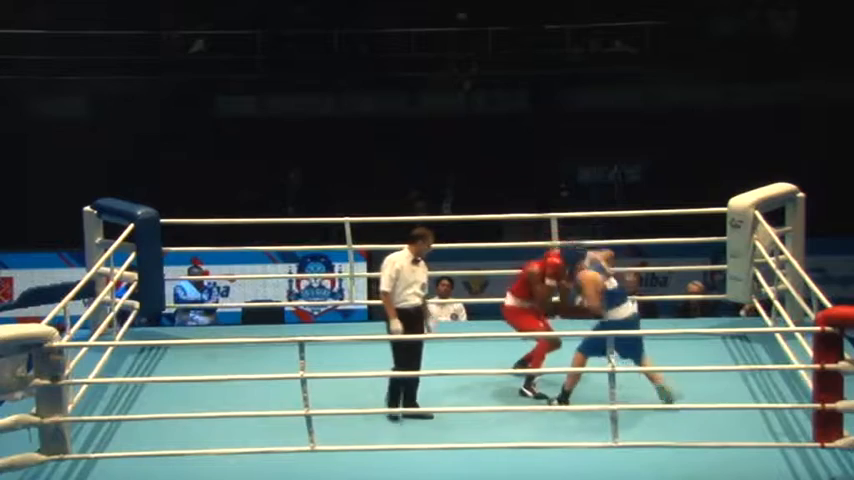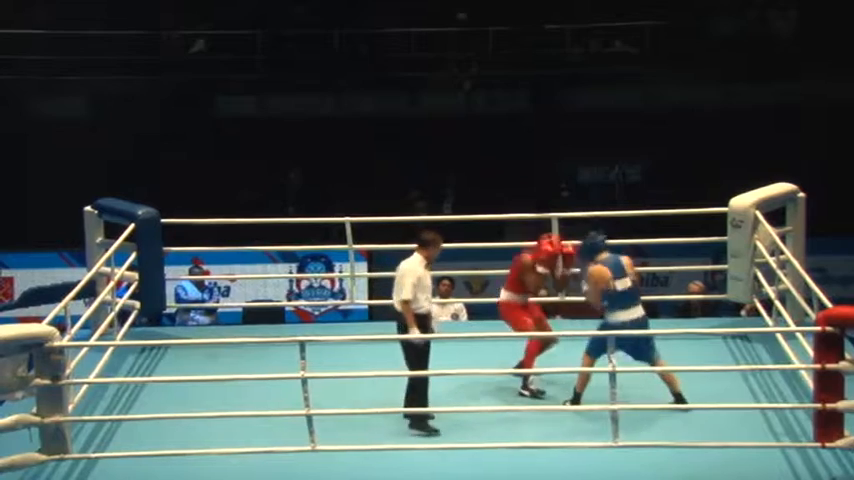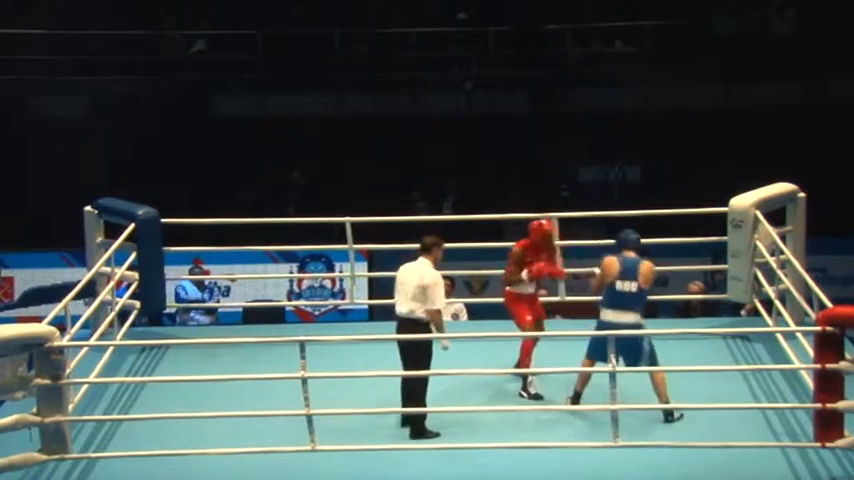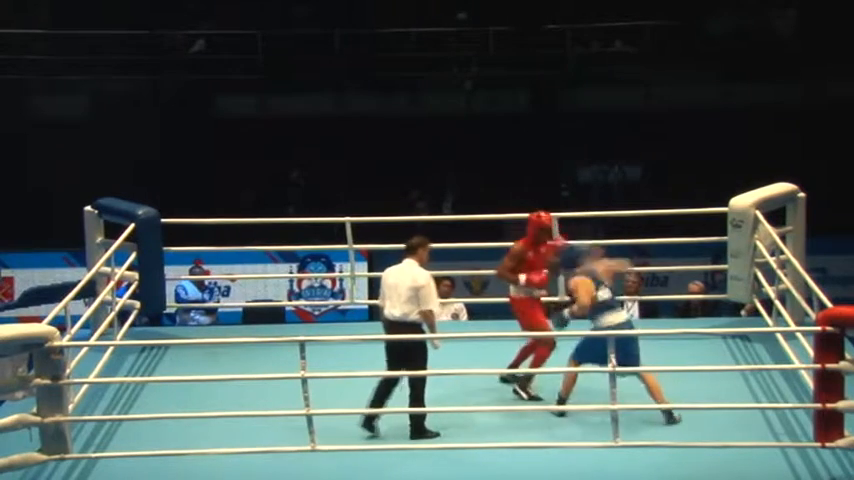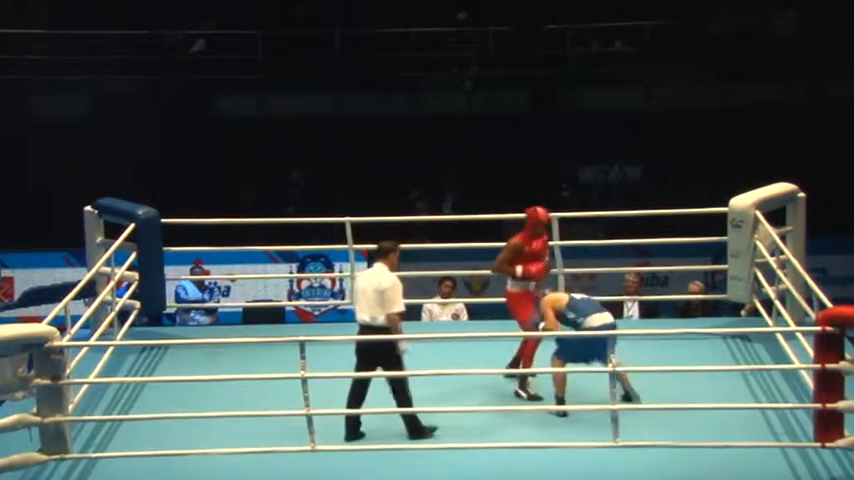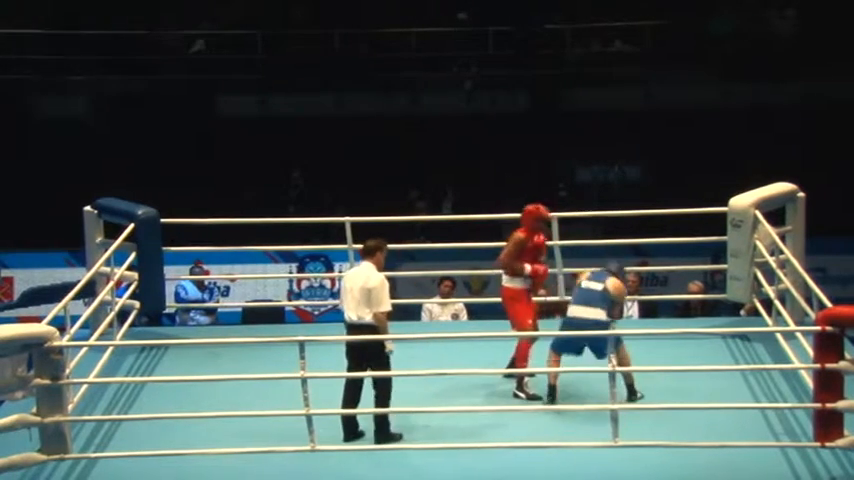
dt=0.4s
person 1, frame 1
left shoulder: (421, 265)
right shoulder: (394, 261)
right elbow: (385, 292)
left wrist: (427, 319)
right wrist: (393, 319)
left hip: (415, 316)
right hip: (400, 316)
left knee: (414, 365)
right knee: (402, 364)
left ankle: (410, 406)
right ankle: (393, 405)
person 1, frame 2
left shoulder: (421, 266)
right shoulder: (410, 267)
right elbow: (405, 301)
left wrist: (429, 323)
right wrist: (413, 328)
left hip: (421, 321)
right hip: (411, 322)
left knee: (417, 367)
right knee: (420, 370)
left ankle: (412, 408)
right ankle: (418, 419)
person 1, frame 3
left shoulder: (404, 269)
right shoulder: (432, 275)
right elbow: (434, 311)
right wrist: (442, 335)
left hip: (402, 325)
right hip: (419, 328)
left knee: (408, 374)
right knee: (419, 379)
left ankle: (406, 416)
right ankle: (417, 428)
person 1, frame 4
left shoulder: (389, 273)
right shoulder: (423, 276)
left elbow: (382, 305)
right elbow: (427, 312)
right wrist: (434, 335)
left hip: (392, 330)
right hip: (412, 332)
left knee: (391, 376)
right knee: (417, 382)
left ankle: (370, 419)
right ankle: (418, 429)
person 1, frame 5
left shoulder: (361, 277)
right shoulder: (390, 279)
left elbow: (359, 308)
right elbow: (392, 316)
right wrist: (400, 340)
left hip: (364, 335)
right hip: (383, 336)
left knee: (359, 382)
right knee: (399, 384)
left ankle: (351, 429)
right ankle: (415, 429)
person 1, frame 6
left shoulder: (348, 276)
right shoulder: (377, 278)
left elbow: (344, 306)
right elbow: (380, 314)
right wrist: (387, 339)
left hip: (352, 333)
right hip: (371, 335)
left knee: (353, 383)
right knee: (382, 385)
left ankle: (350, 430)
right ankle: (382, 432)
person 2, frame 1
left shoulder: (556, 272)
right shoulder: (535, 271)
left elbow: (566, 299)
right elbow: (543, 301)
right wrist: (551, 279)
left hip: (529, 308)
right hip: (514, 309)
left knee: (554, 342)
right knee: (547, 338)
left ankle: (521, 364)
right ankle: (528, 385)
person 2, frame 2
left shoulder: (551, 260)
right shoulder: (527, 260)
left elbow: (559, 289)
right elbow: (533, 289)
left wrist: (566, 266)
right wrist: (543, 266)
left hip: (525, 304)
right hip: (509, 305)
left knee: (550, 339)
right knee: (536, 337)
left ankle: (522, 367)
right ankle: (526, 385)
person 2, frame 3
left shoulder: (549, 248)
right shoulder: (519, 250)
left elbow: (553, 269)
right elbow: (509, 280)
left wrist: (556, 272)
right wrist: (529, 273)
left hip: (531, 293)
right hip: (515, 295)
left knee: (538, 331)
right knee: (530, 332)
left ankle: (520, 366)
right ankle: (526, 385)
person 2, frame 4
left shoulder: (545, 245)
right shoulder: (520, 248)
left elbow: (553, 269)
right elbow: (501, 272)
left wrist: (557, 254)
right wrist: (524, 279)
left hip: (534, 299)
right hip: (522, 301)
left knee: (539, 340)
right knee: (549, 341)
left ankle: (509, 372)
right ankle: (524, 385)
person 2, frame 5
left shoulder: (542, 240)
right shoulder: (517, 243)
left elbow: (545, 267)
right elbow: (497, 267)
left wrist: (543, 257)
right wrist: (522, 270)
left hip: (531, 293)
right hip: (517, 294)
right knee: (533, 334)
left ankle: (514, 366)
right ankle: (522, 385)
person 2, frame 6
left shoulder: (535, 238)
right shoulder: (520, 237)
left elbow: (539, 262)
right elbow: (503, 261)
right wrist: (530, 268)
left hip: (521, 289)
right hip: (514, 291)
left knee: (530, 331)
right knee: (527, 334)
left ankle: (513, 367)
right ankle: (520, 386)
person 3, frame 1
left shoulder: (584, 276)
right shoulder: (593, 258)
left elbow: (596, 307)
right elbow: (609, 254)
left wrist: (581, 301)
left hip: (615, 321)
right hip: (630, 314)
left knee: (580, 355)
right knee: (640, 359)
left ankle: (563, 398)
right ankle: (664, 391)
person 3, frame 2
left shoulder: (595, 270)
right shoulder: (626, 261)
left elbow: (595, 302)
left wrist: (586, 287)
left hip: (615, 324)
right hip: (638, 319)
left knee: (589, 356)
right knee: (654, 361)
left ankle: (575, 400)
right ankle: (679, 398)
person 3, frame 3
left shoulder: (609, 262)
right shoulder: (648, 268)
left elbow: (596, 288)
left hip: (607, 323)
right hip: (633, 325)
left knee: (589, 359)
right knee: (653, 366)
left ankle: (575, 400)
right ankle: (667, 411)
person 3, frame 4
left shoulder: (576, 282)
right shoulder: (599, 268)
left elbow: (584, 306)
right elbow: (624, 265)
left wrist: (568, 313)
left hip: (605, 330)
right hip: (625, 324)
left knee: (575, 362)
right knee: (640, 371)
left ankle: (560, 404)
right ankle: (668, 412)
person 3, frame 5
left shoulder: (548, 300)
right shoulder: (576, 295)
left elbow: (552, 329)
left wrist: (543, 326)
left hip: (592, 329)
right hip: (609, 325)
left knee: (557, 360)
right knee: (607, 359)
left ankle: (560, 405)
right ankle: (629, 393)
person 3, frame 6
left shoulder: (585, 276)
right shoulder: (618, 285)
right elbow: (614, 315)
left hip: (572, 320)
right hip: (597, 323)
left knee: (555, 353)
right knee: (619, 347)
left ankle: (551, 394)
right ankle: (632, 392)
